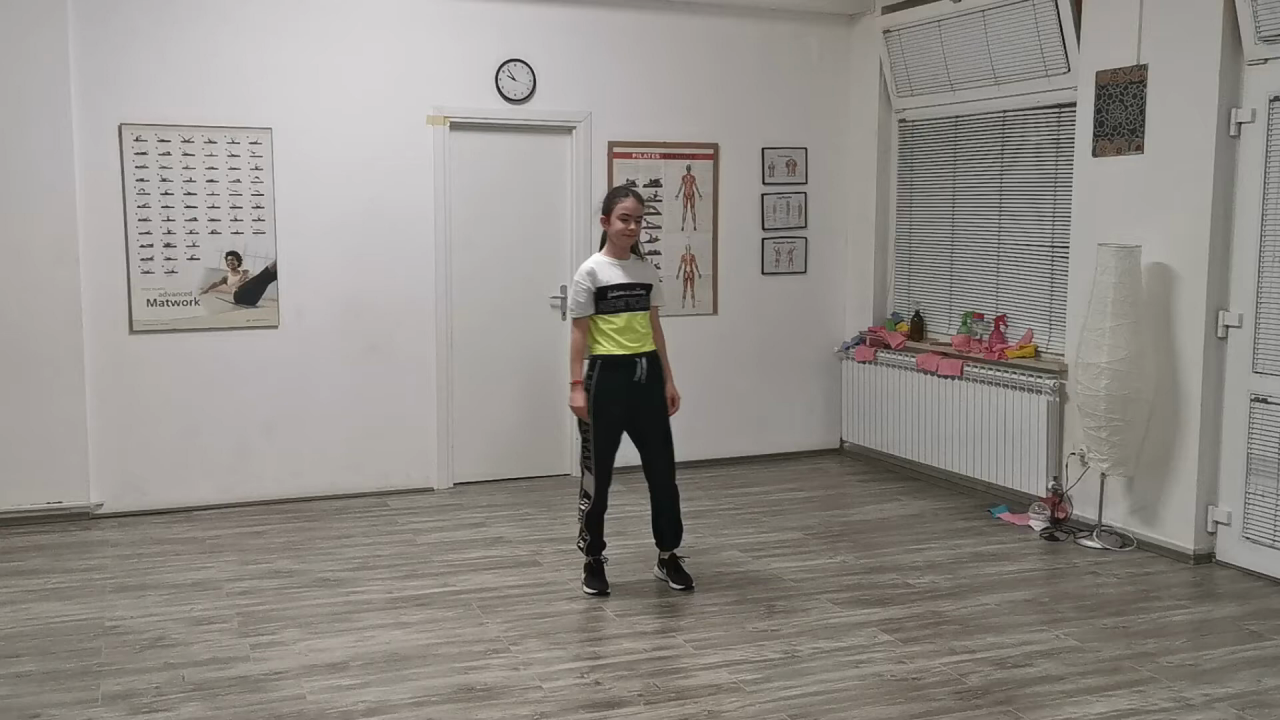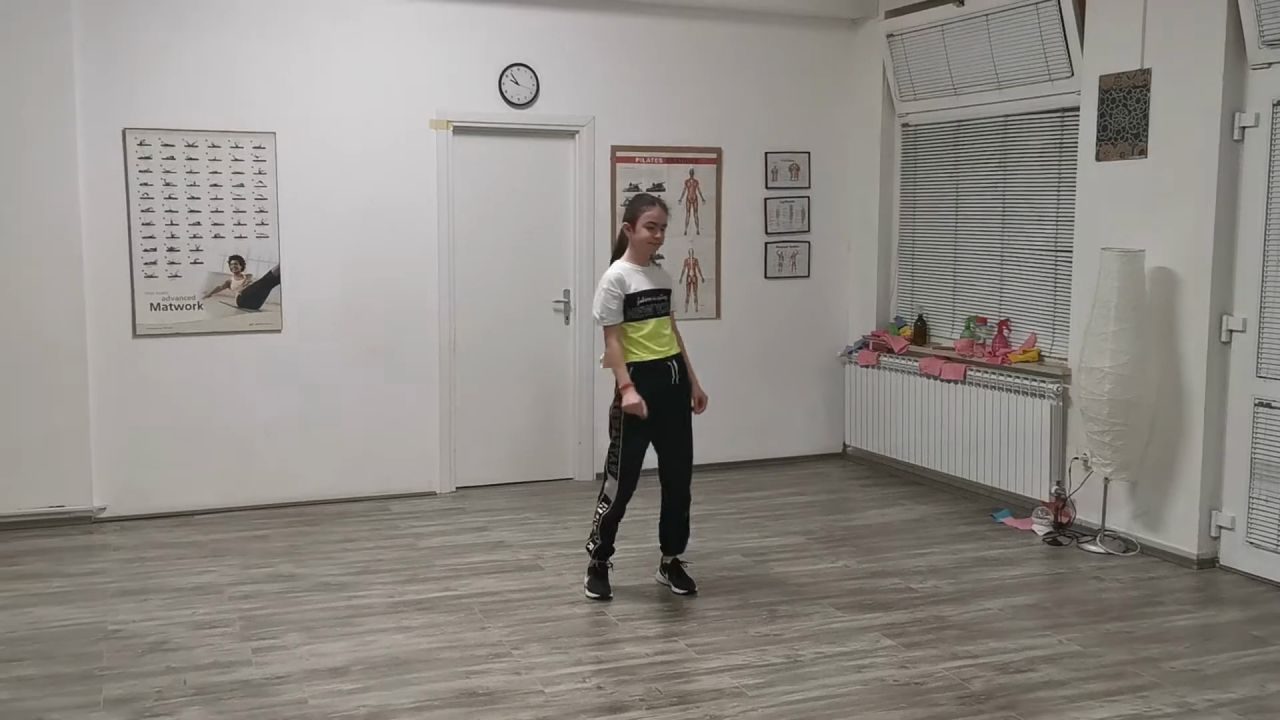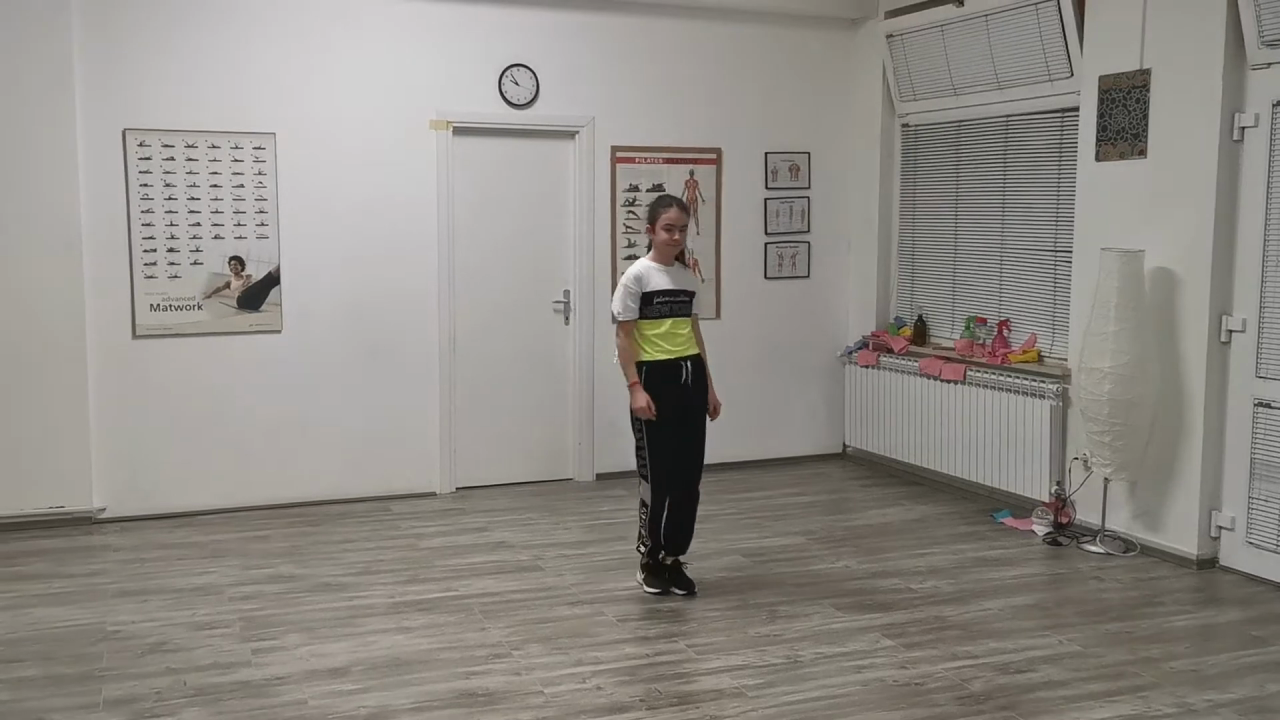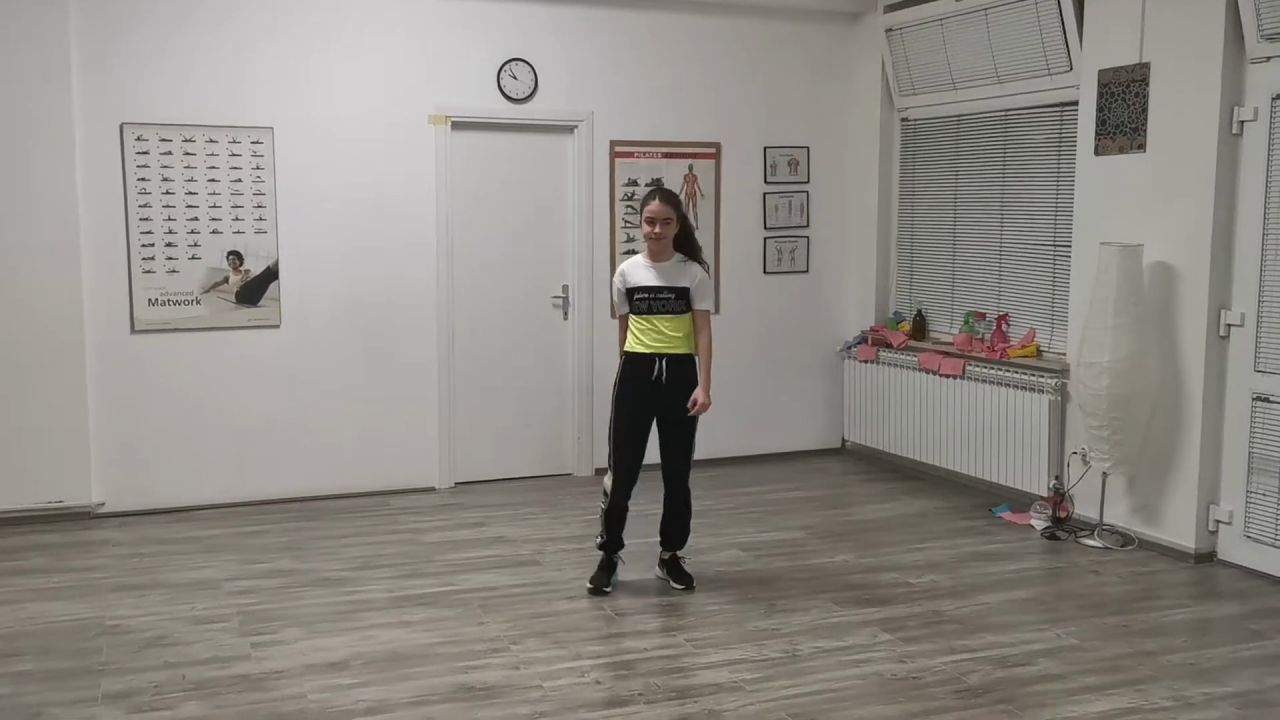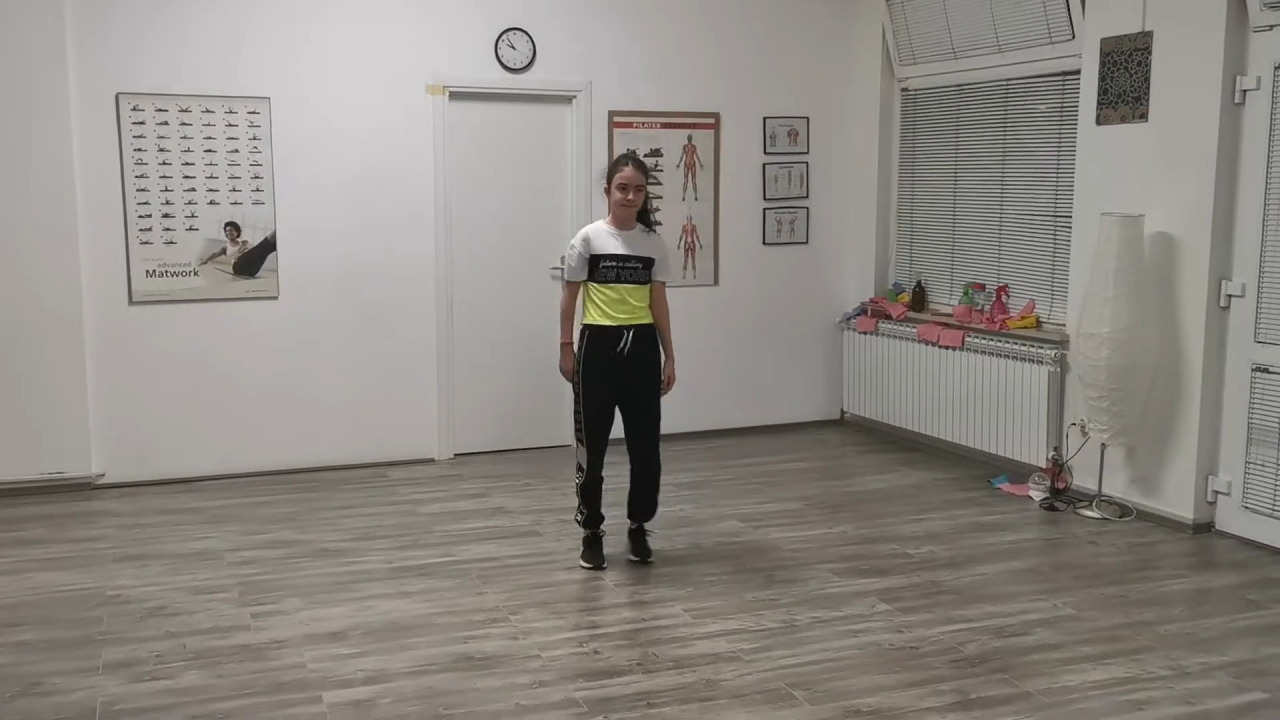
dt=0.5s
person 1, frame 1
left shoulder: (647, 271)
right shoulder: (591, 272)
left elbow: (654, 328)
right elbow: (580, 332)
left wrist: (668, 380)
right wrist: (577, 385)
left hip: (646, 374)
right hip: (607, 375)
left knee: (662, 468)
right knee: (598, 472)
left ankle: (668, 556)
right ankle: (593, 560)
person 1, frame 2
left shoulder: (662, 275)
right shoulder: (615, 278)
right elbow: (613, 340)
left wrist: (693, 381)
right wrist: (626, 389)
left hip: (673, 379)
right hip: (640, 380)
left knee: (678, 475)
right knee: (622, 477)
left ankle: (671, 561)
right ankle: (598, 563)
person 1, frame 3
left shoulder: (688, 277)
right shoulder: (636, 276)
right elbow: (625, 336)
left wrist: (710, 386)
right wrist: (635, 388)
left hip: (691, 378)
right hip: (655, 378)
left knee: (688, 475)
right knee: (657, 474)
left ankle: (672, 559)
right ankle: (649, 560)
person 1, frame 4
left shoulder: (694, 272)
right shoulder: (627, 271)
left elbow: (703, 331)
right elbow: (624, 327)
left wrist: (704, 385)
right wrist: (618, 377)
left hip: (679, 374)
right hip: (636, 372)
left knee: (677, 471)
right knee: (622, 467)
left ankle: (670, 555)
right ankle: (609, 555)
person 1, frame 5
left shoulder: (654, 243)
right shoulder: (588, 238)
left elbow: (659, 302)
right elbow: (570, 295)
left wrist: (669, 357)
right wrist: (566, 347)
left hip: (642, 348)
right hip: (598, 346)
left knee: (646, 444)
right knee: (592, 444)
left ankle: (636, 526)
right ankle: (592, 532)
